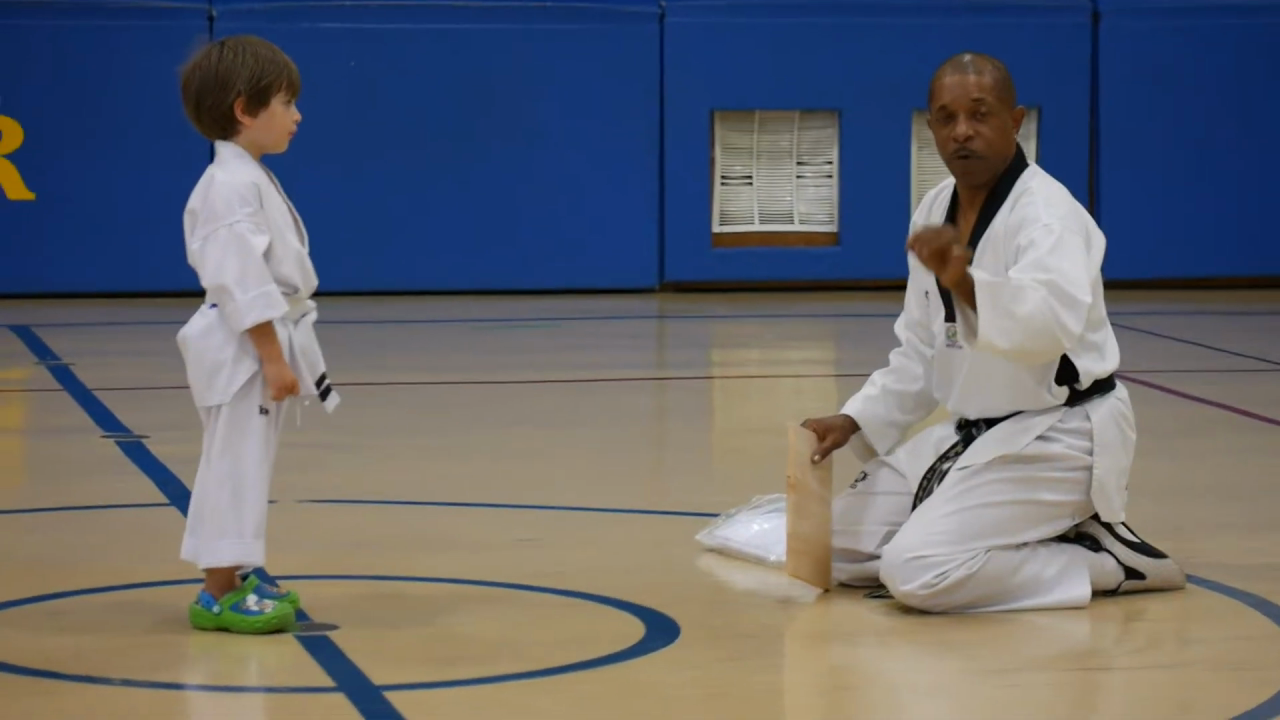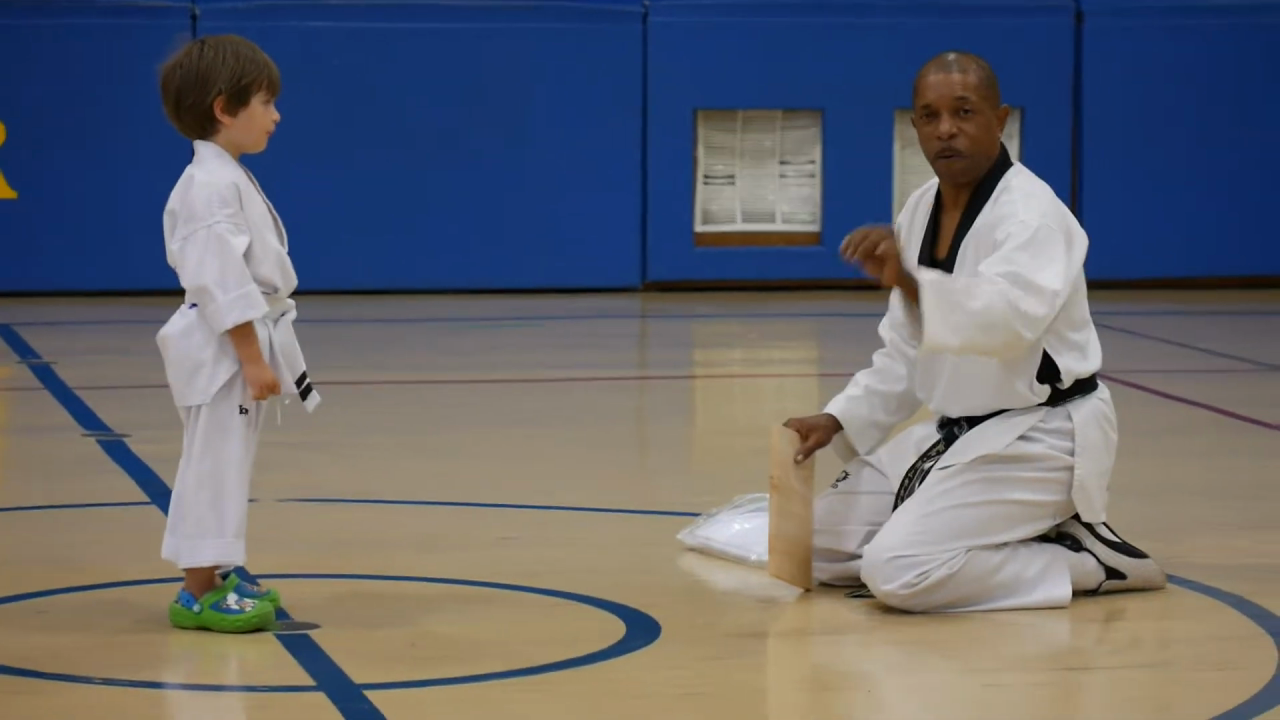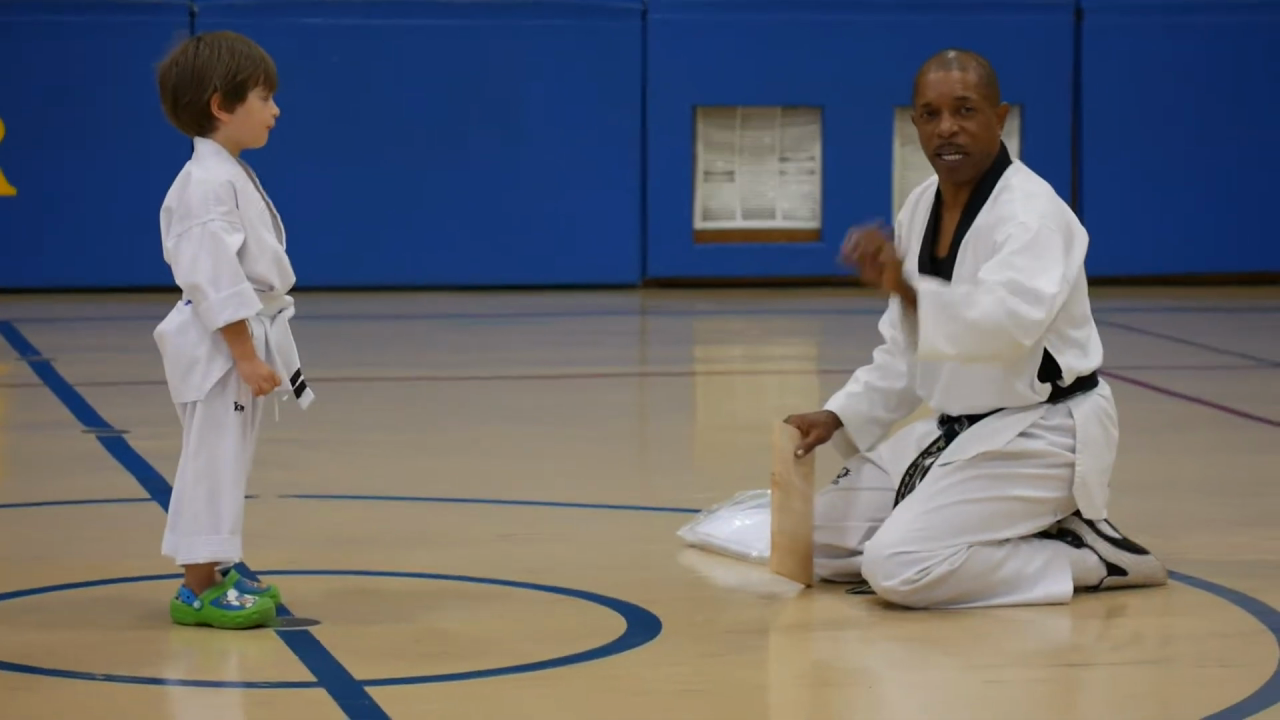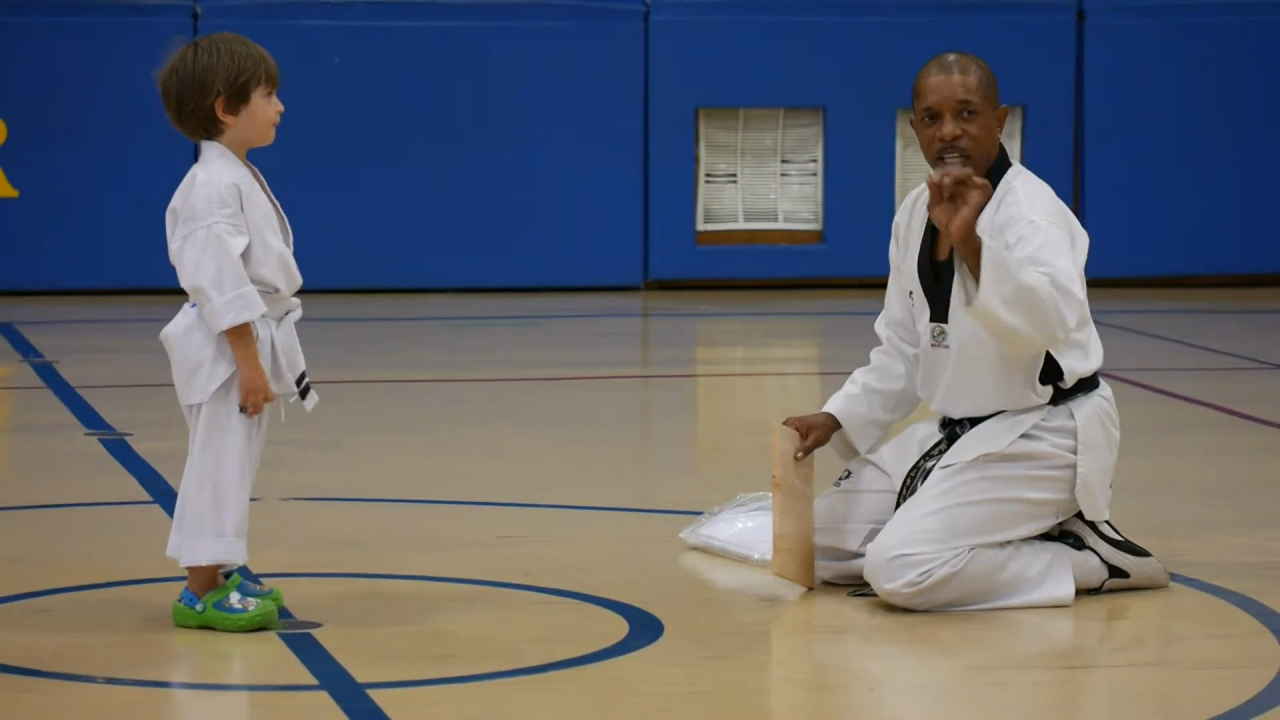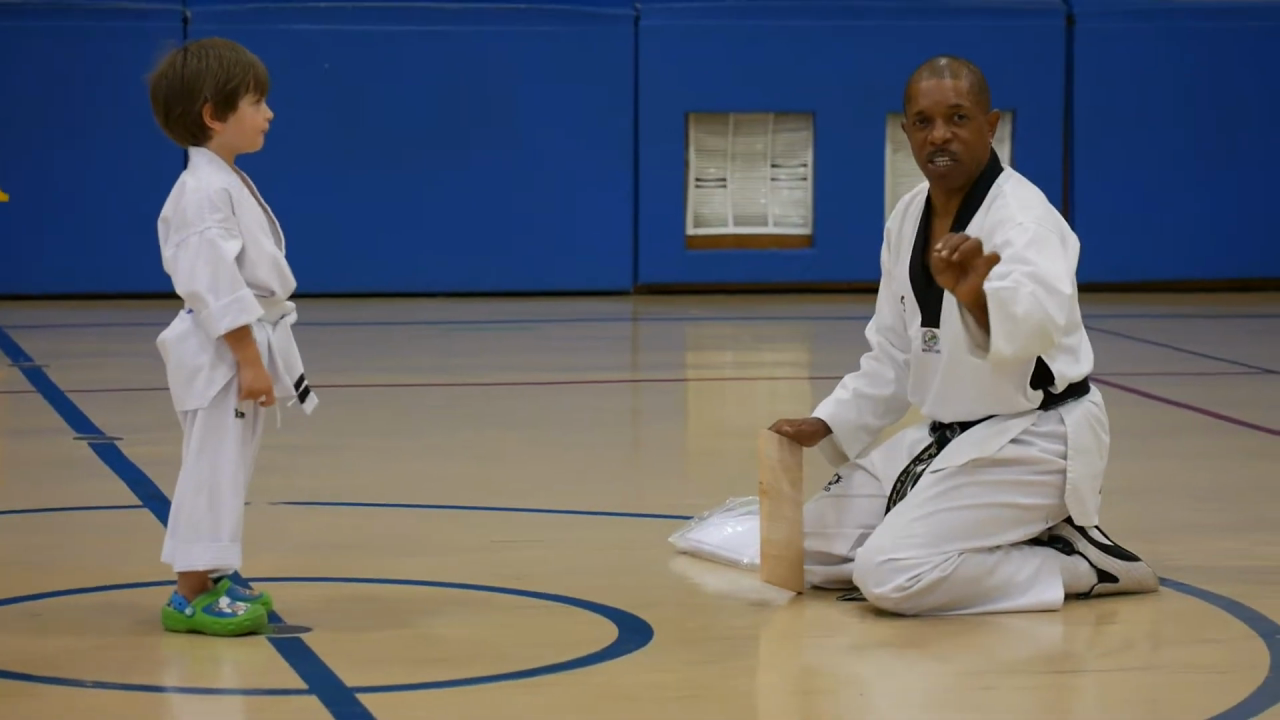
dt=0.3s
person 1, frame 1
left shoulder: (250, 180)
right shoulder: (231, 185)
right elbow: (240, 282)
left wrist: (278, 355)
right wrist: (273, 357)
left hip: (262, 347)
right hip: (242, 349)
left knee: (247, 463)
right knee: (235, 464)
left ankle: (236, 577)
right ankle: (219, 593)
person 1, frame 2
left shoulder: (228, 178)
right shoulder: (211, 185)
right elbow: (220, 282)
left wrist: (258, 354)
right wrist: (252, 357)
left hip: (241, 347)
right hip: (222, 348)
left knee: (226, 464)
right knee: (214, 464)
left ankle: (216, 576)
right ankle: (198, 593)
person 1, frame 3
left shoulder: (230, 175)
right shoulder: (208, 182)
right elbow: (214, 280)
right wrist: (247, 355)
left hip: (243, 343)
right hip: (221, 345)
left knee: (228, 461)
right knee: (212, 462)
left ankle: (218, 571)
right ankle: (198, 589)
person 1, frame 4
left shoulder: (239, 177)
right shoulder: (214, 184)
right elbow: (219, 284)
right wrist: (248, 361)
left hip: (251, 344)
right hip: (227, 348)
left knee: (233, 462)
right knee: (217, 463)
left ankle: (222, 573)
right ankle: (201, 591)
person 1, frame 5
left shoulder: (229, 183)
right shoulder: (204, 191)
right elbow: (216, 289)
right wrist: (249, 361)
left hip: (245, 349)
right hip: (222, 352)
left knee: (229, 468)
right knee: (212, 469)
left ankle: (213, 578)
right ankle: (191, 595)
person 2, frame 1
left shoulder: (1048, 213)
right shoulder: (934, 208)
left elbow: (1048, 321)
right elbow: (921, 349)
left wrist: (965, 284)
right wrist: (855, 420)
left hip: (1054, 436)
right hip: (970, 433)
left knee: (914, 573)
right knee: (842, 549)
left ankle: (1102, 559)
right ankle: (1034, 539)
person 2, frame 2
left shoulder: (1032, 212)
right shoulder: (920, 209)
left elbow: (1012, 318)
right elbow: (905, 349)
left wrist: (908, 283)
right wrist: (839, 420)
left hip: (1041, 438)
right hip: (958, 431)
left knee: (897, 573)
right knee: (825, 547)
left ankle: (1088, 559)
right ankle: (1034, 539)
person 2, frame 3
left shoulder: (1029, 207)
right shoulder: (921, 208)
left elbow: (1008, 323)
right elbow: (909, 347)
left wrist: (908, 292)
right wrist: (842, 417)
left hip: (1043, 433)
right hip: (964, 428)
left knee: (904, 570)
right knee: (824, 545)
left ankle: (1090, 556)
right ankle: (1042, 536)
person 2, frame 4
left shoulder: (1030, 210)
right shoulder: (915, 212)
left elbow: (1047, 316)
right elbow: (903, 347)
left wrist: (968, 245)
right wrist: (837, 418)
left hip: (1043, 435)
right hip: (956, 430)
left knee: (899, 572)
right knee: (827, 545)
left ankle: (1088, 558)
right ankle: (1025, 540)
person 2, frame 5
left shoulder: (1022, 217)
right shoulder: (908, 216)
left elbow: (1037, 320)
right elbow: (894, 353)
left wrist: (975, 297)
right wrist: (826, 424)
left hip: (1032, 439)
right hip: (946, 434)
left knee: (889, 577)
right knee: (815, 551)
left ankle: (1078, 563)
right ankle: (1021, 544)
